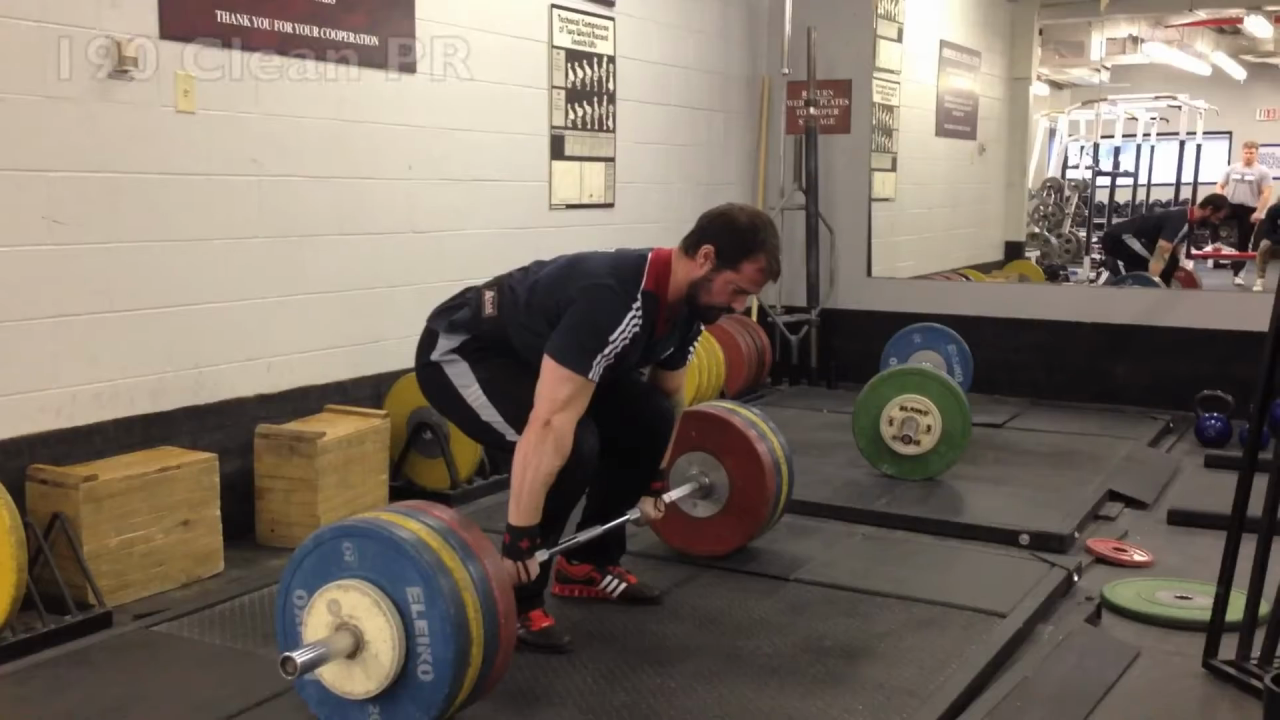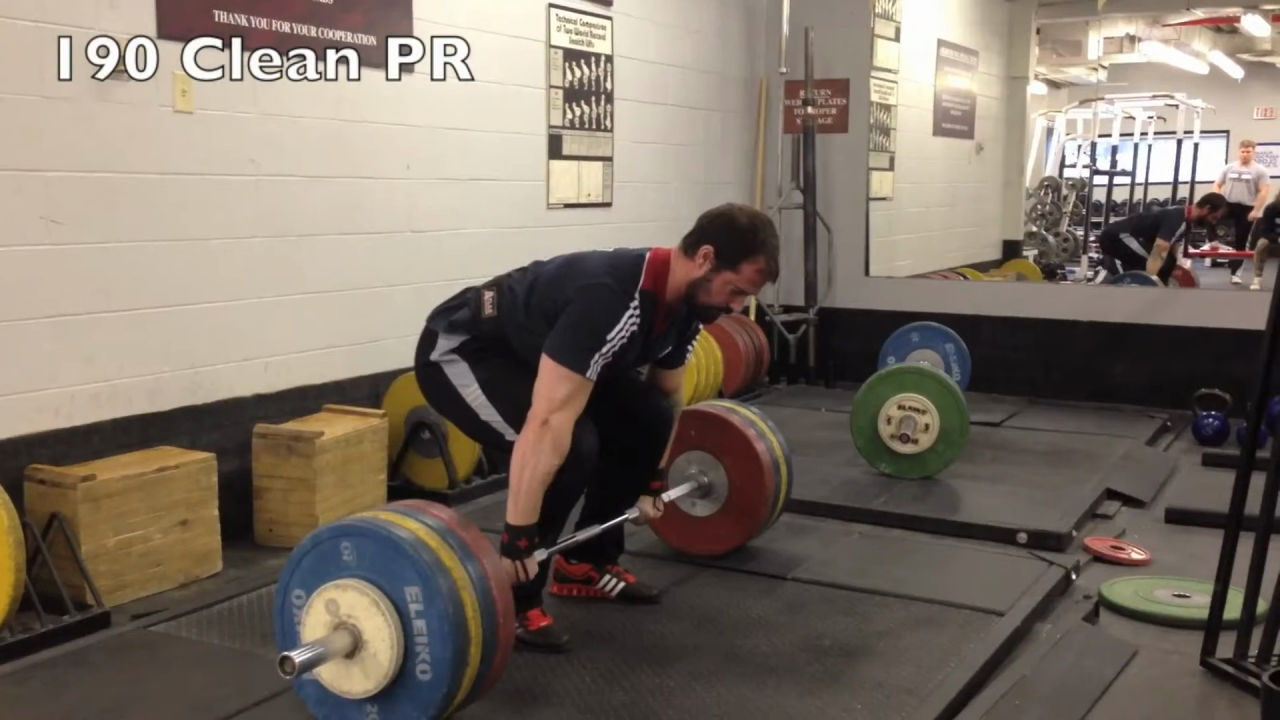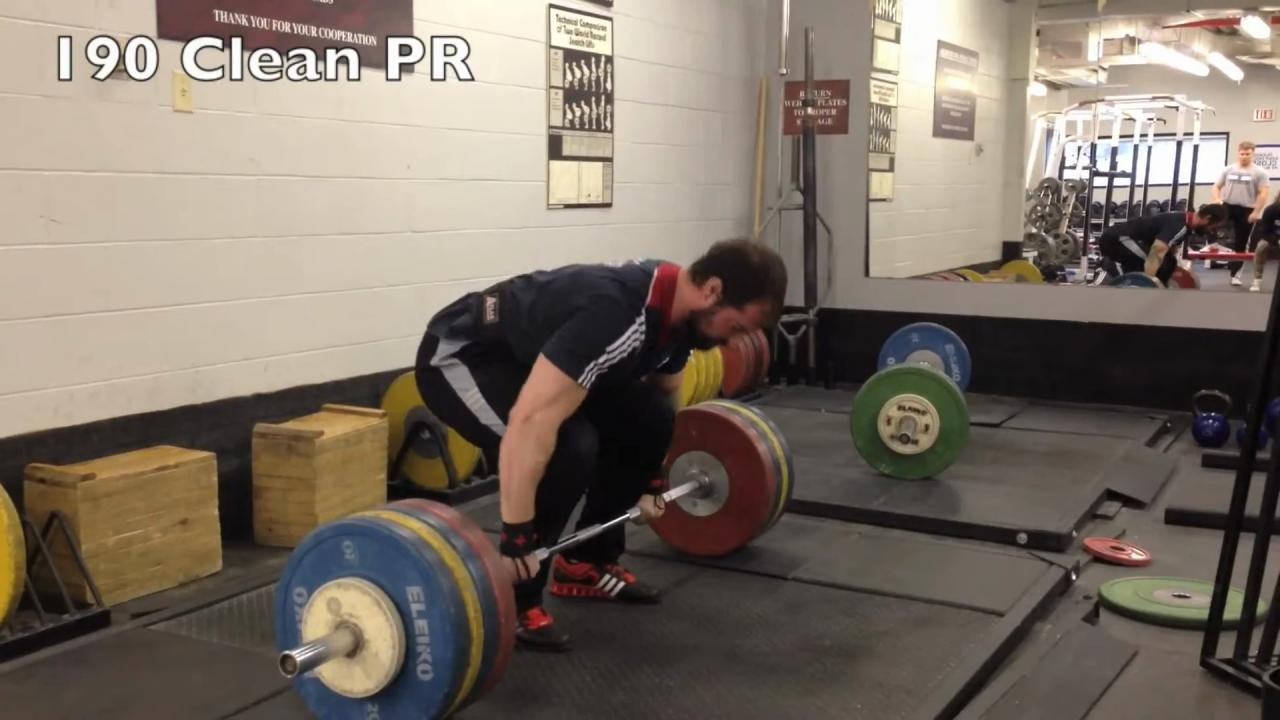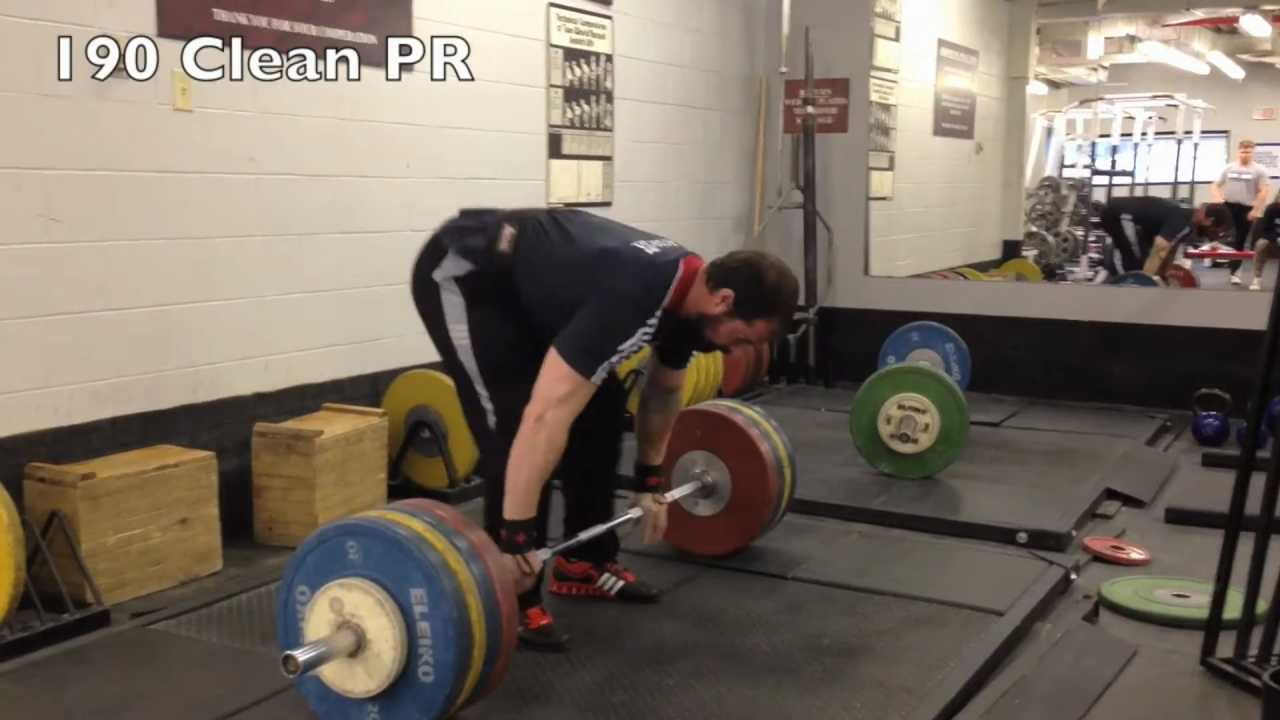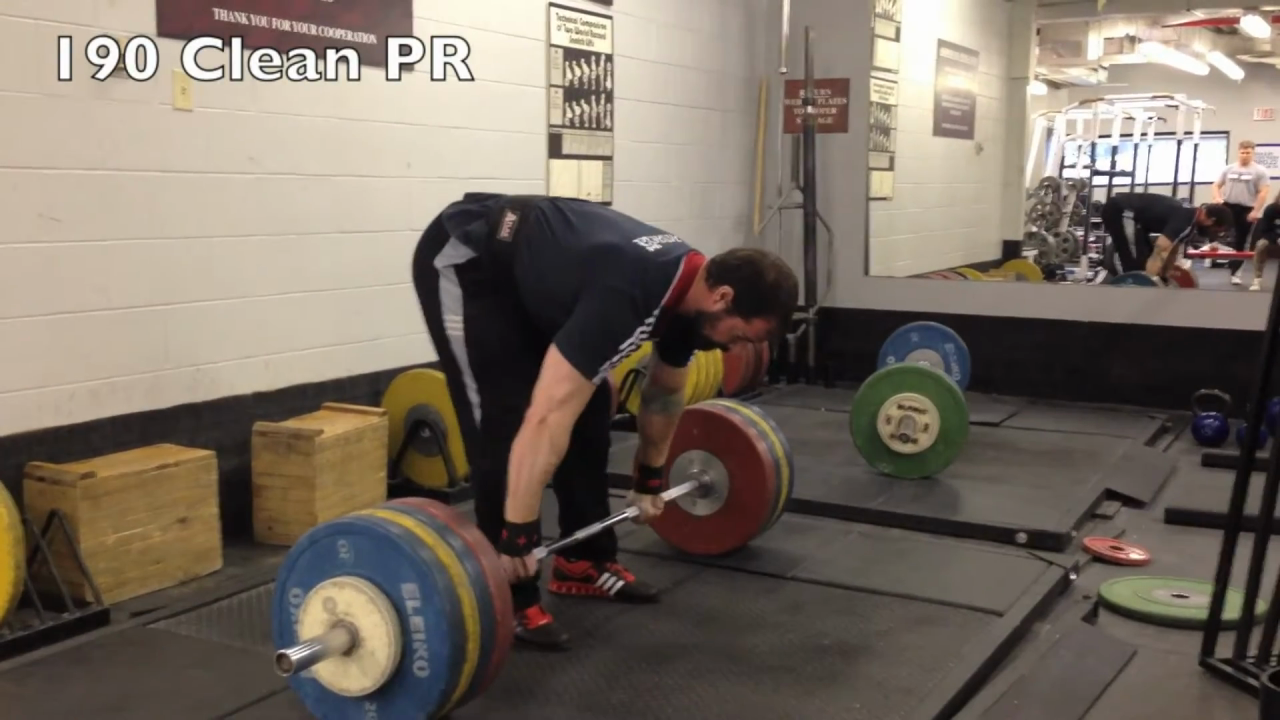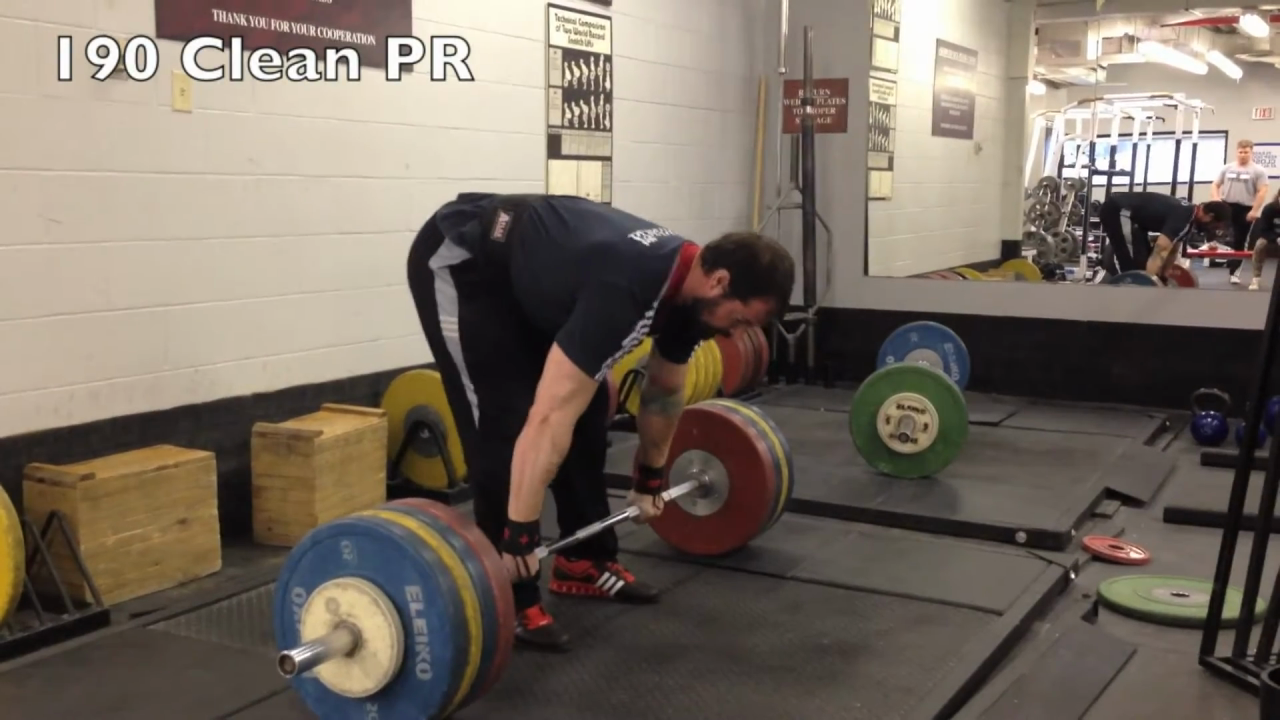
dt=0.4s
person 1, frame 1
left shoulder: (683, 304)
right shoulder: (611, 298)
left elbow: (667, 394)
right elbow: (550, 423)
left wrist: (653, 485)
right wrist: (518, 541)
left hip: (528, 351)
right hip: (460, 352)
left knee: (648, 419)
right knee: (574, 446)
left ankle: (586, 563)
right ankle: (512, 597)
person 1, frame 2
left shoulder: (682, 303)
right shoulder: (608, 297)
left elbow: (666, 393)
right elbow: (548, 422)
left wrist: (652, 482)
right wrist: (517, 539)
left hip: (528, 351)
right hip: (460, 352)
left knee: (648, 418)
right knee: (572, 447)
left ankle: (586, 562)
right ankle: (511, 599)
person 1, frame 3
left shoulder: (679, 307)
right shoulder: (615, 312)
left elbow: (664, 390)
right elbow: (530, 421)
left wrist: (651, 483)
right wrist: (516, 538)
left hip: (526, 353)
right hip: (460, 356)
left knee: (650, 420)
right knee: (571, 448)
left ankle: (586, 562)
right ankle: (511, 599)
person 1, frame 4
left shoulder: (688, 288)
right shoulder: (631, 300)
left elbow: (664, 390)
right elbow: (545, 416)
left wrist: (649, 481)
right wrist: (517, 535)
left hip: (524, 283)
right hip: (461, 274)
left knee: (601, 406)
right knee: (513, 423)
left ankle: (584, 561)
person 1, frame 5
left shoulder: (688, 283)
right shoulder: (628, 296)
left elbow: (664, 393)
right elbow: (547, 418)
left wrist: (649, 480)
right wrist: (517, 536)
left hip: (524, 266)
right hip: (465, 258)
left knee: (588, 407)
right knee: (505, 419)
left ankle: (584, 561)
right ankle: (507, 595)
person 1, frame 6
left shoulder: (685, 280)
right shoulder: (626, 290)
left elbow: (664, 390)
right elbow: (549, 417)
left wrist: (650, 479)
right wrist: (520, 535)
left hip: (522, 270)
right hip: (460, 261)
left knee: (586, 406)
right knee: (504, 421)
left ankle: (584, 560)
right ankle: (507, 598)
